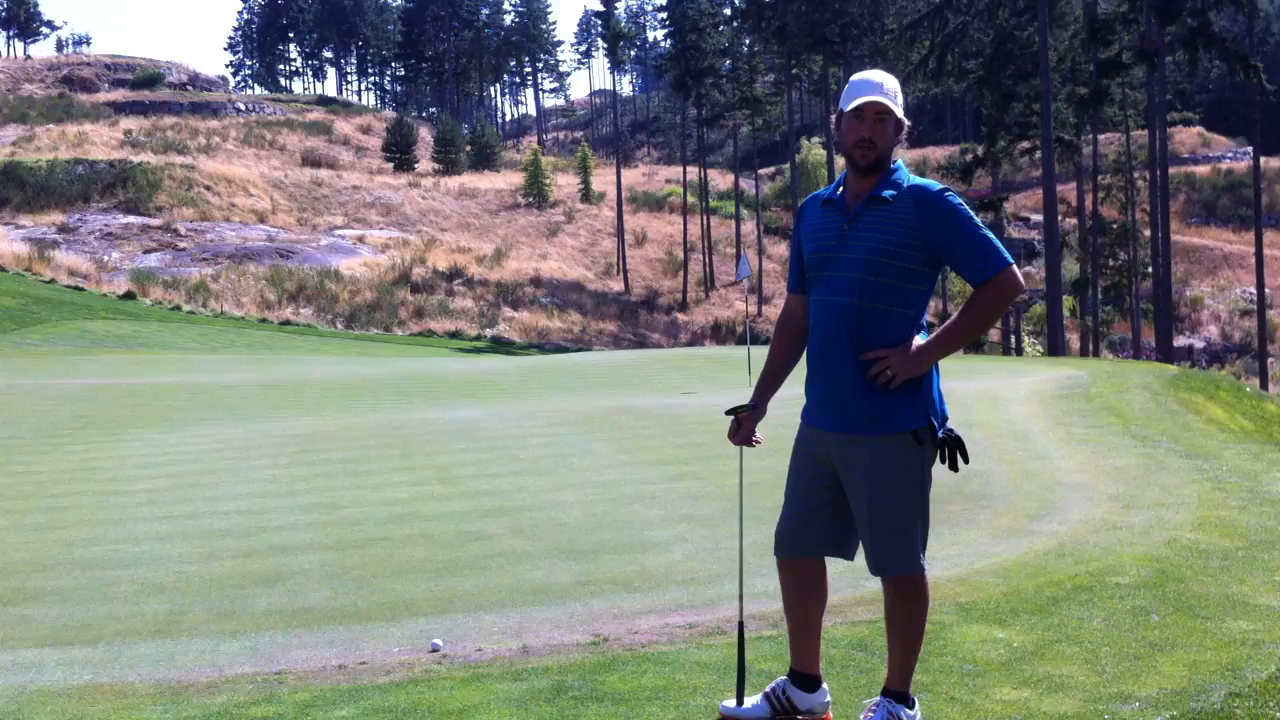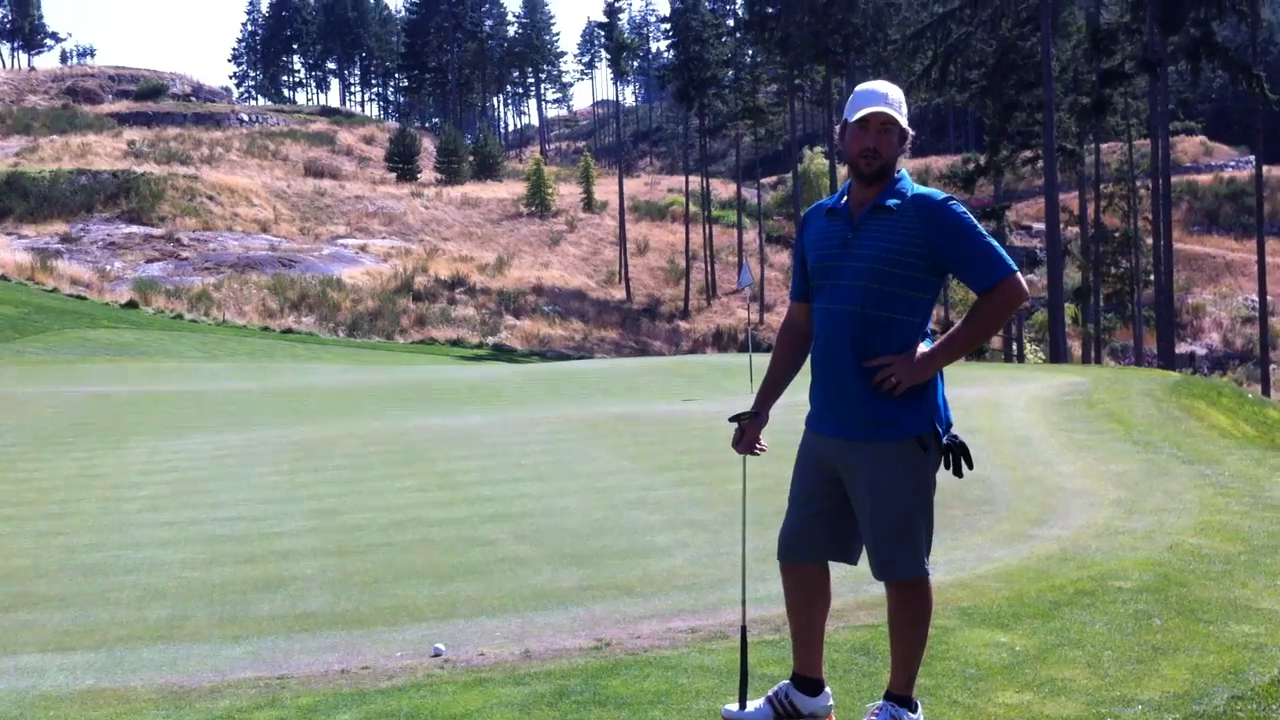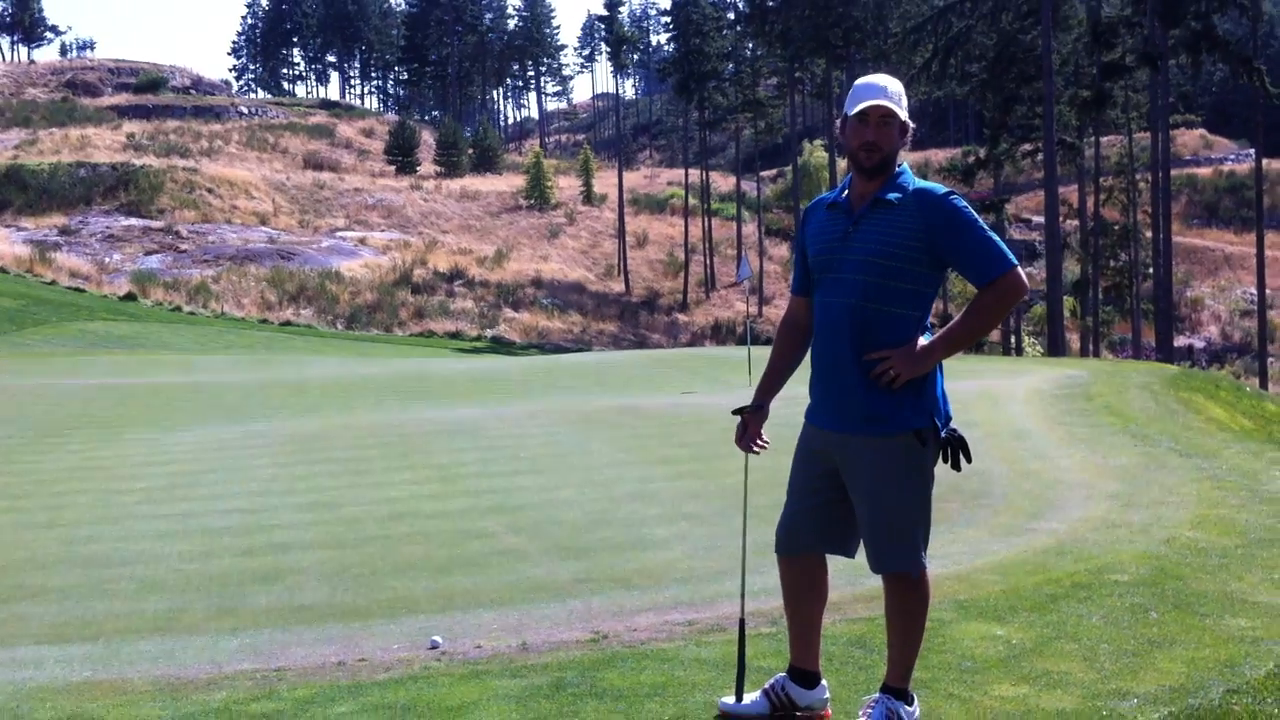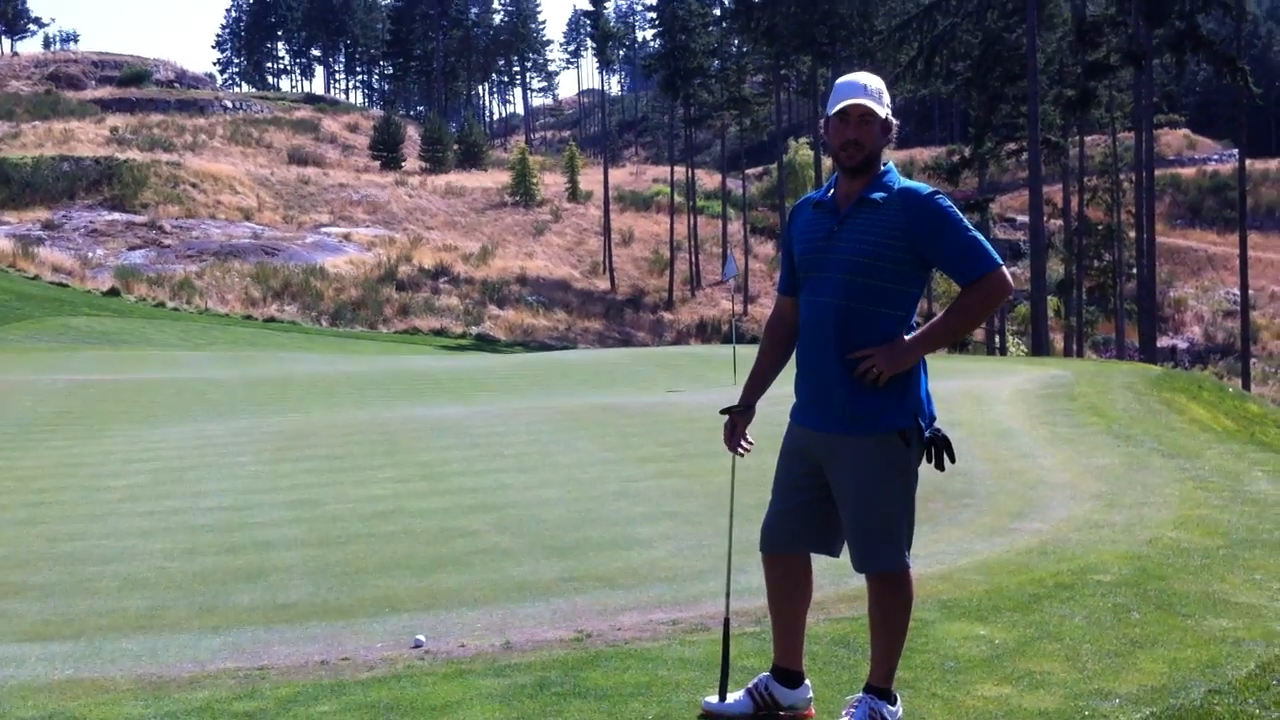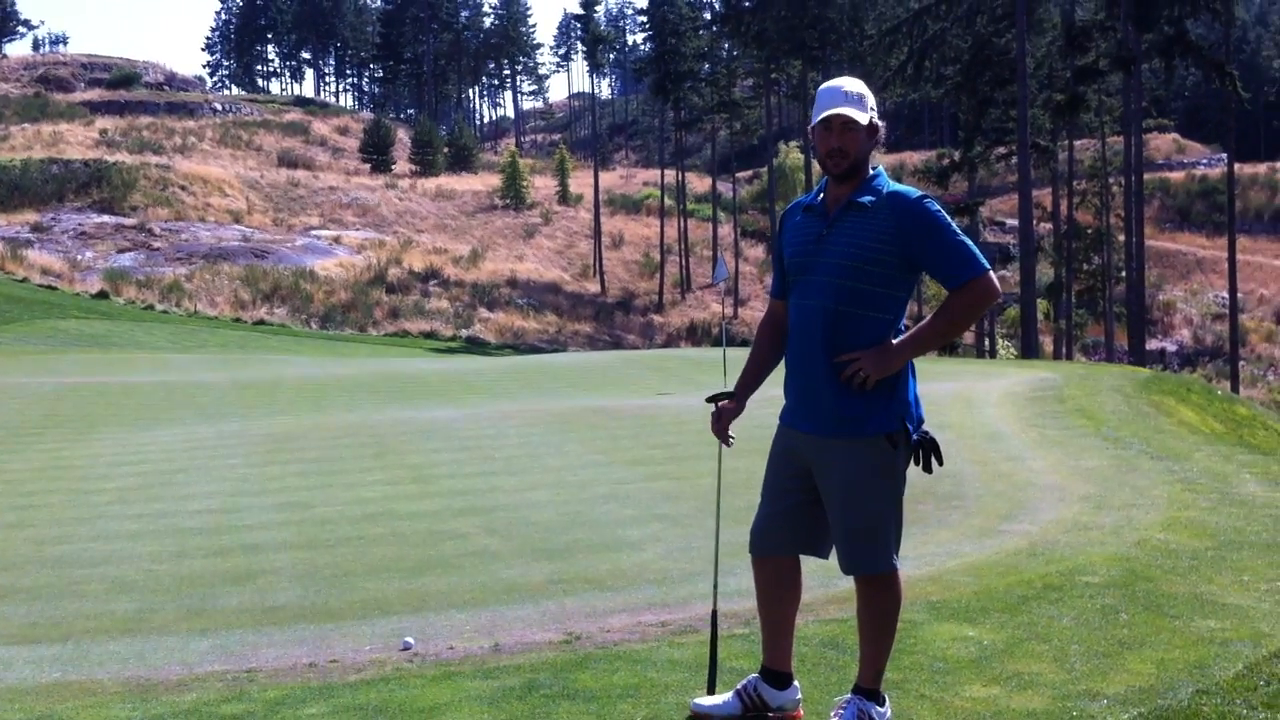
dt=0.2s
person 1, frame 1
left shoulder: (928, 204)
right shoulder: (813, 211)
left elbow: (1004, 283)
left wrist: (927, 350)
right wrist: (759, 399)
left hip: (893, 424)
right hip: (820, 420)
left knee: (898, 563)
right knee: (796, 549)
person 1, frame 2
left shoulder: (932, 214)
right shoulder: (816, 221)
left elbow: (1008, 290)
left wrist: (932, 358)
right wrist: (761, 407)
left hip: (897, 431)
right hip: (825, 427)
left knee: (902, 569)
right knee: (800, 554)
person 1, frame 3
left shoulder: (932, 207)
right shoulder: (817, 214)
left elbow: (1009, 284)
left wrist: (931, 350)
right wrist: (761, 401)
left hip: (896, 423)
right hip: (824, 420)
left knee: (899, 563)
right knee: (797, 546)
person 1, frame 4
left shoulder: (917, 207)
right shoulder: (804, 213)
left elbow: (994, 284)
left wrist: (913, 346)
right wrist: (748, 400)
left hip: (881, 423)
right hip: (809, 418)
left knee: (883, 562)
right knee: (782, 545)
person 1, frame 5
left shoulder: (906, 210)
right shoulder: (795, 217)
left elbow: (981, 288)
left wrist: (900, 351)
right wrist: (740, 395)
left hip: (869, 425)
right hip: (798, 421)
left knee: (871, 563)
right knee: (771, 547)
